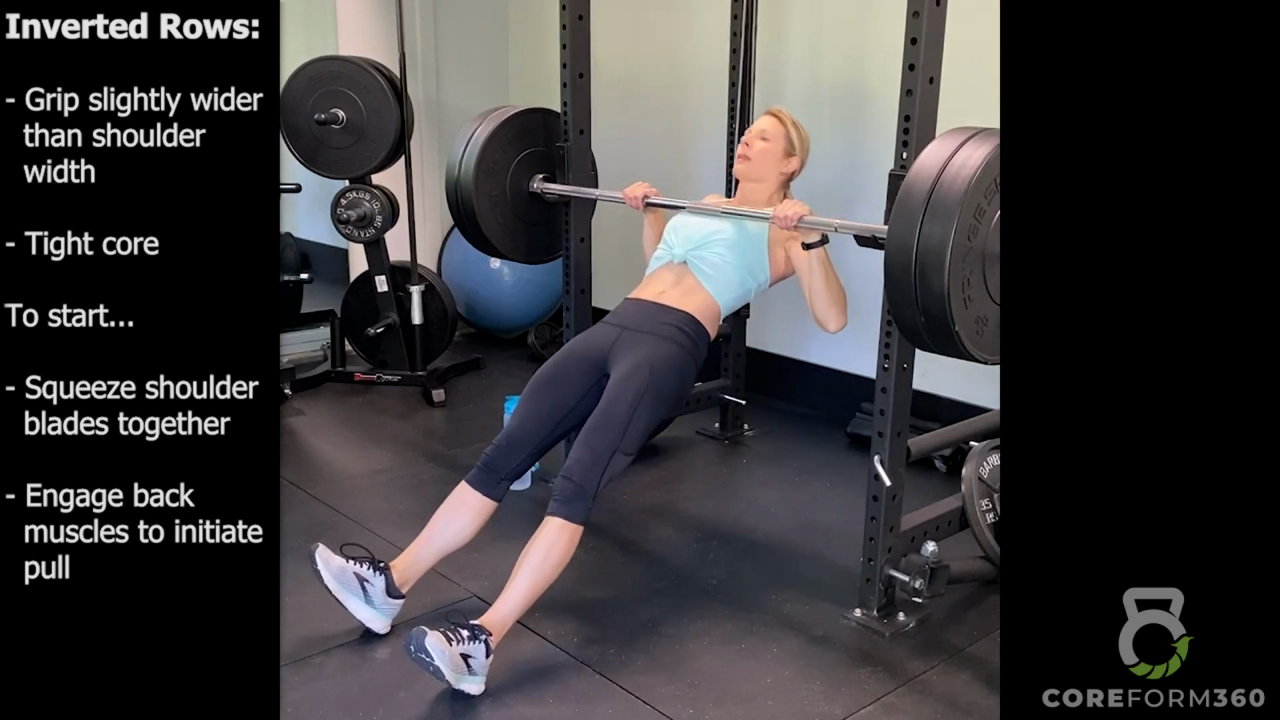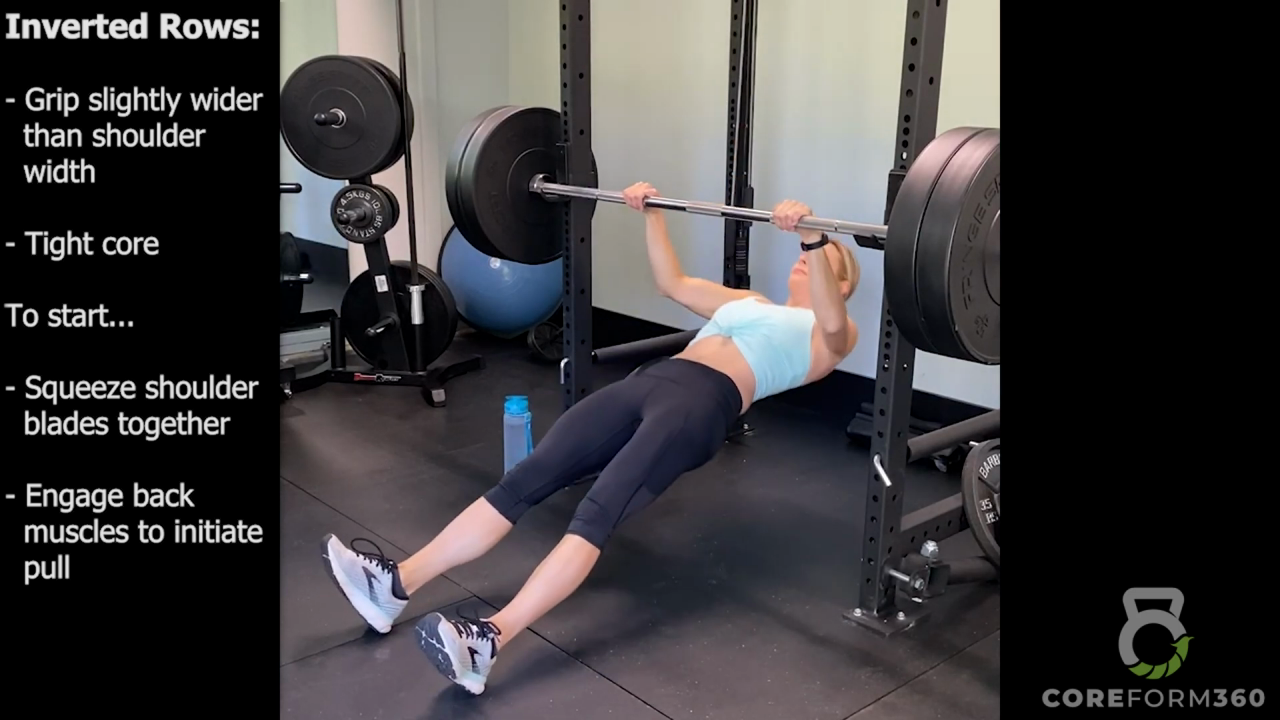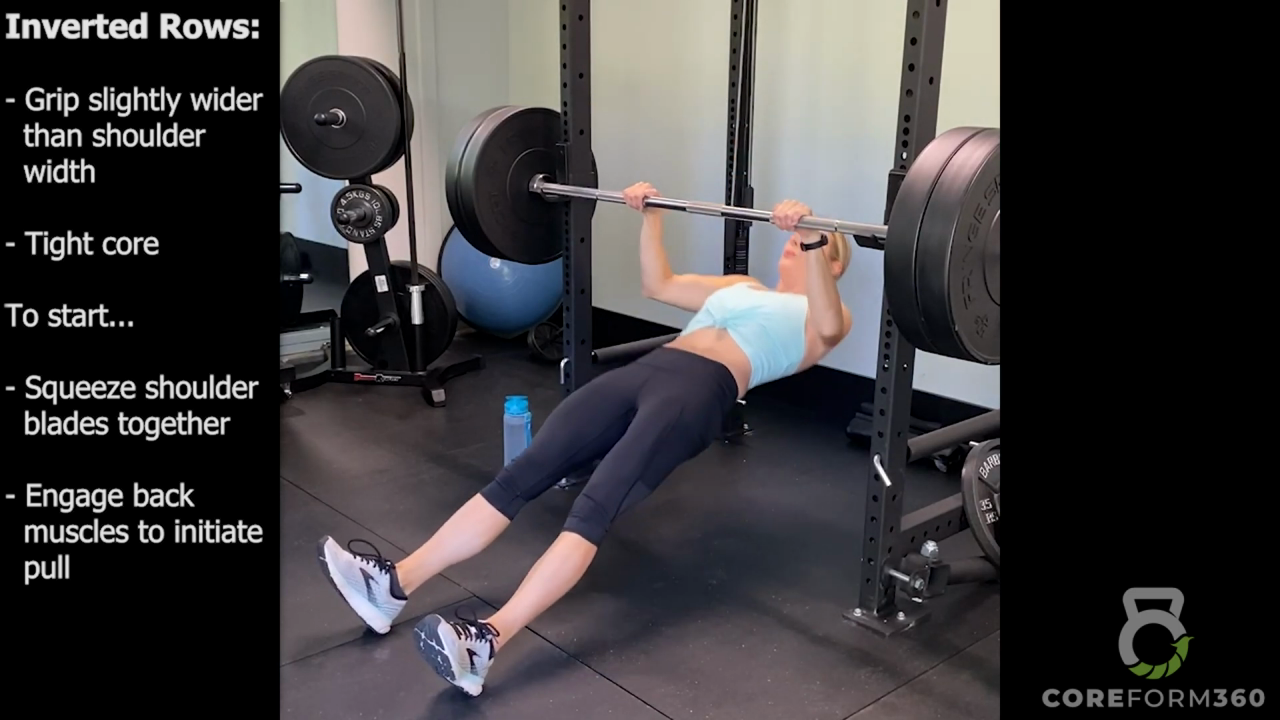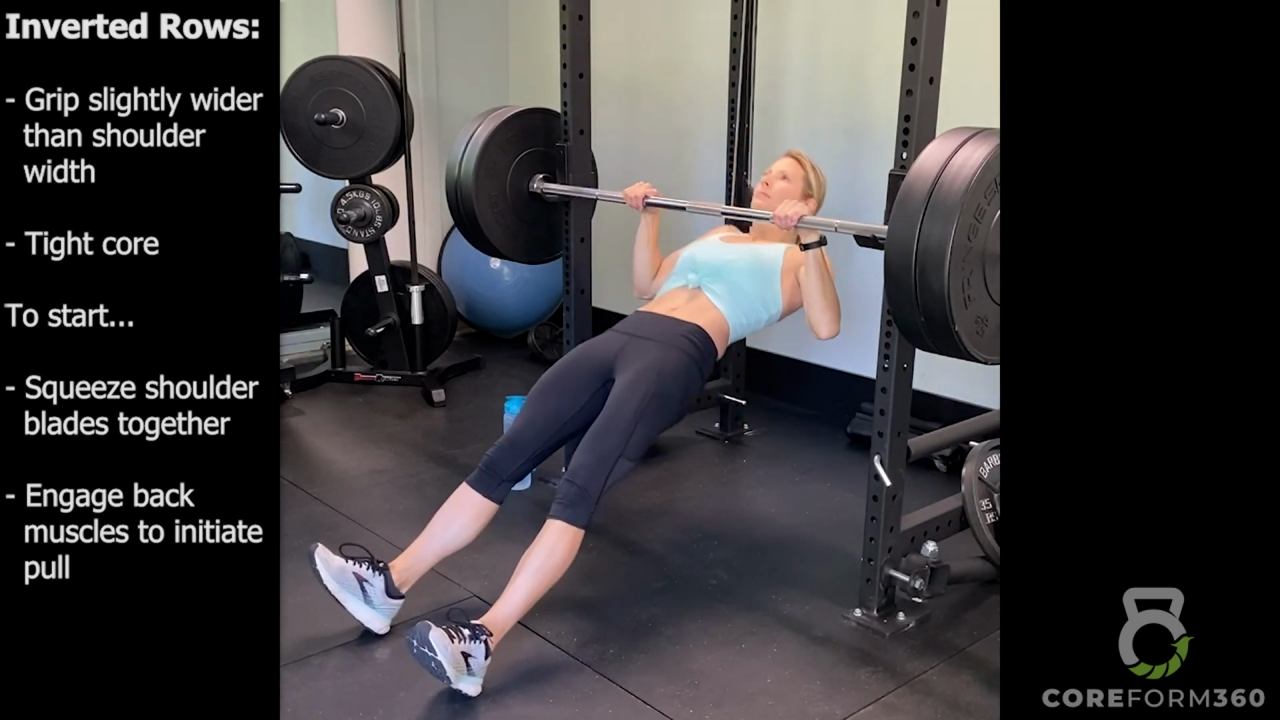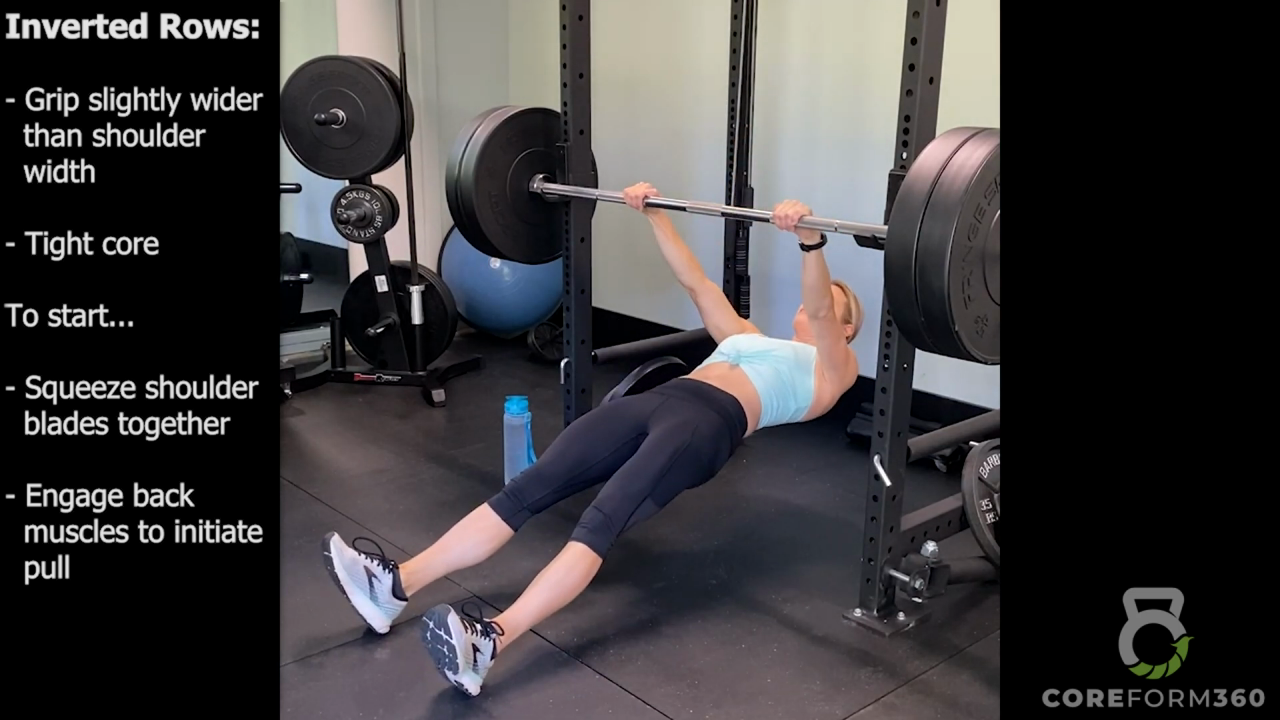
dt=1s
person 1, frame 1
left shoulder: (785, 231)
right shoulder: (709, 207)
left elbow: (832, 318)
left wrist: (812, 238)
right wrist: (649, 209)
left hip: (667, 345)
right hip: (612, 328)
left knee: (574, 486)
right knee: (501, 457)
left ankle: (480, 643)
right ankle: (389, 583)
person 1, frame 2
left shoulder: (828, 332)
right shoulder: (750, 302)
left elbow: (833, 325)
right elbow: (671, 283)
left wrist: (812, 240)
right wrist: (652, 215)
left hip: (702, 402)
right hip: (652, 381)
left knee: (597, 513)
right knee: (523, 481)
left ankle: (488, 641)
right ankle: (396, 584)
person 1, frame 3
left shoulder: (822, 321)
right shoulder: (745, 287)
left elbow: (828, 323)
right elbow: (658, 284)
left wrist: (812, 237)
right wrist: (651, 215)
left hip: (697, 390)
right hip: (648, 369)
left knee: (593, 509)
right knee: (520, 476)
left ankle: (486, 642)
right ankle: (394, 584)
person 1, frame 4
left shoulder: (796, 260)
right shoulder: (721, 235)
left elbow: (826, 327)
left wrist: (808, 239)
right wrist: (648, 216)
left hip: (676, 355)
right hip: (620, 338)
left knee: (577, 489)
right knee: (502, 460)
left ankle: (481, 641)
right ankle: (390, 584)
person 1, frame 5
left shoulder: (832, 368)
right shoulder: (750, 337)
left elbow: (821, 309)
right elbow: (694, 280)
left wrist: (810, 241)
right wrist: (655, 215)
left hip: (707, 424)
right hip: (658, 400)
left knee: (600, 523)
right knee: (527, 489)
left ankle: (489, 641)
right ankle: (396, 585)
